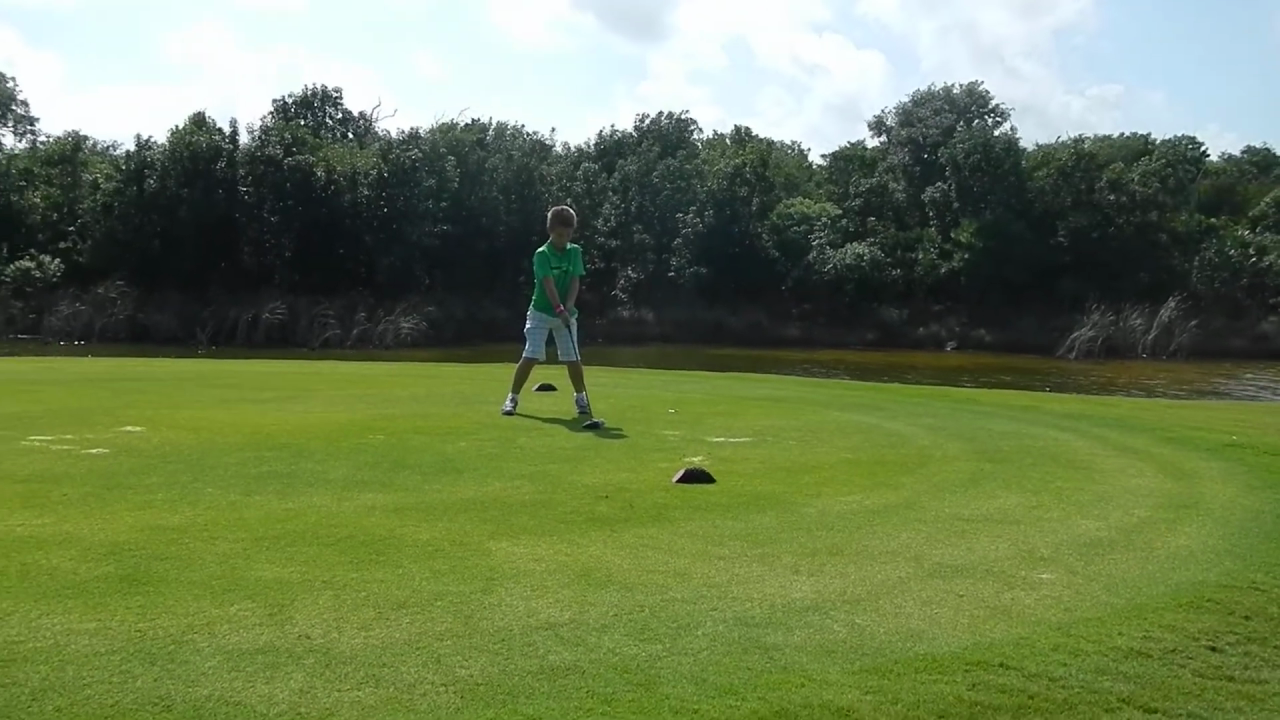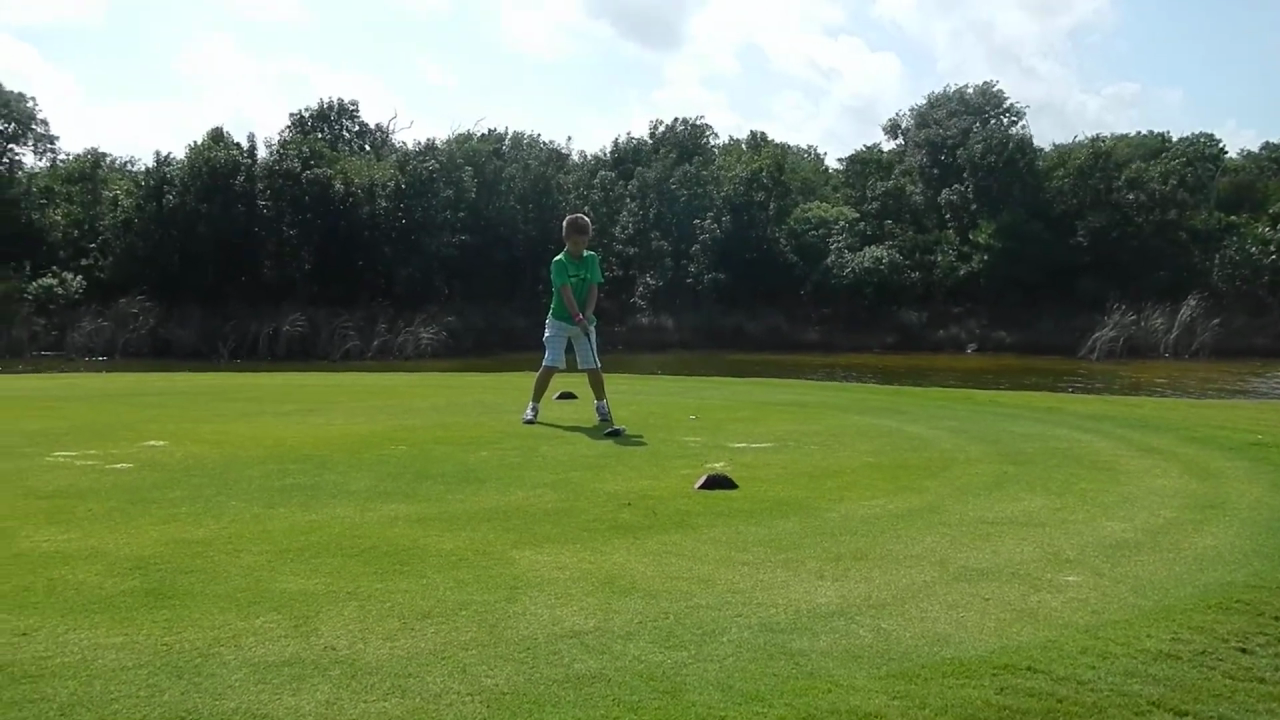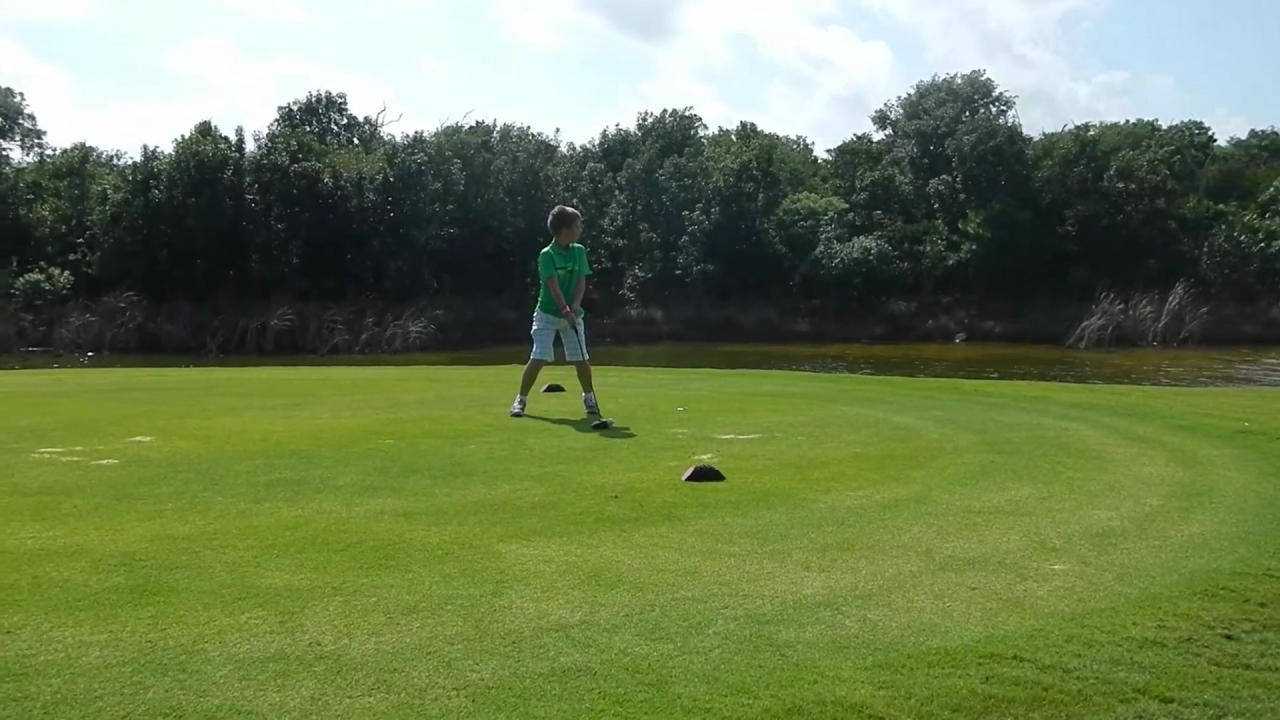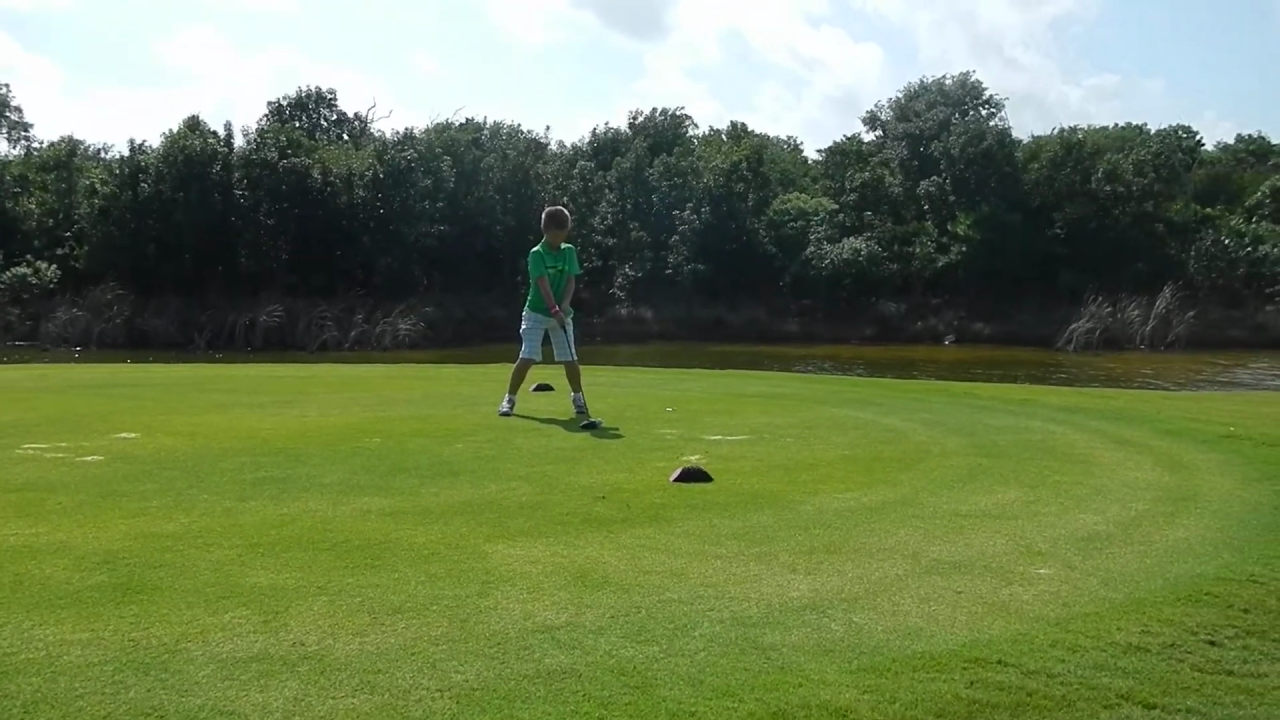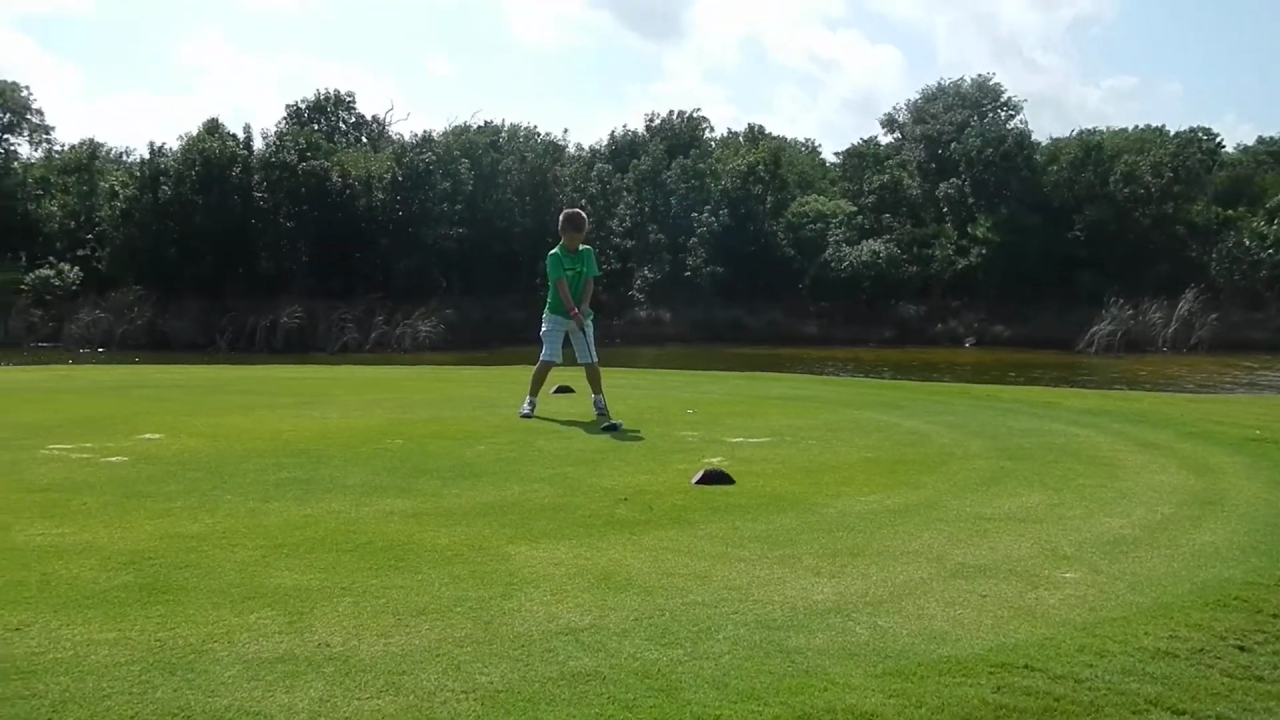
dt=0.5s
person 1, frame 1
left shoulder: (575, 252)
right shoulder: (541, 254)
left elbow: (575, 282)
right elbow: (549, 285)
left wrist: (568, 307)
right wrist: (559, 309)
left hip: (566, 312)
right hip: (541, 312)
left knee: (573, 358)
right knee: (530, 356)
left ankle: (580, 398)
right ankle: (512, 398)
person 1, frame 2
left shoulder: (591, 259)
right shoulder: (558, 263)
left elbow: (593, 289)
right elbow: (566, 293)
left wrist: (587, 314)
right wrist: (577, 318)
left hip: (584, 320)
right hip: (560, 320)
left knee: (592, 366)
right knee: (550, 365)
left ankle: (601, 405)
right ankle: (533, 406)
person 1, frame 3
left shoulder: (579, 251)
right shoulder: (546, 255)
left elbow: (581, 281)
right elbow: (553, 286)
left wrist: (575, 306)
right wrist: (565, 311)
left hip: (572, 313)
right hip: (548, 313)
left knee: (581, 358)
right knee: (538, 358)
left ankle: (589, 398)
right ankle: (521, 399)
person 1, frame 4
left shoulder: (569, 251)
right shoulder: (536, 254)
left elbow: (571, 281)
right elbow: (543, 285)
left wrist: (565, 304)
right wrist: (554, 310)
left hip: (561, 312)
right hip: (537, 312)
left knee: (570, 358)
right knee: (527, 358)
left ankle: (578, 398)
right ankle: (509, 398)
person 1, frame 5
left shoulder: (587, 252)
right shoulder: (554, 256)
left elbow: (589, 282)
right elbow: (562, 287)
left wrist: (584, 306)
right wrist: (573, 312)
left hip: (581, 314)
right hip: (557, 315)
left knee: (590, 360)
right knee: (547, 360)
left ankle: (598, 399)
right ankle: (530, 401)
